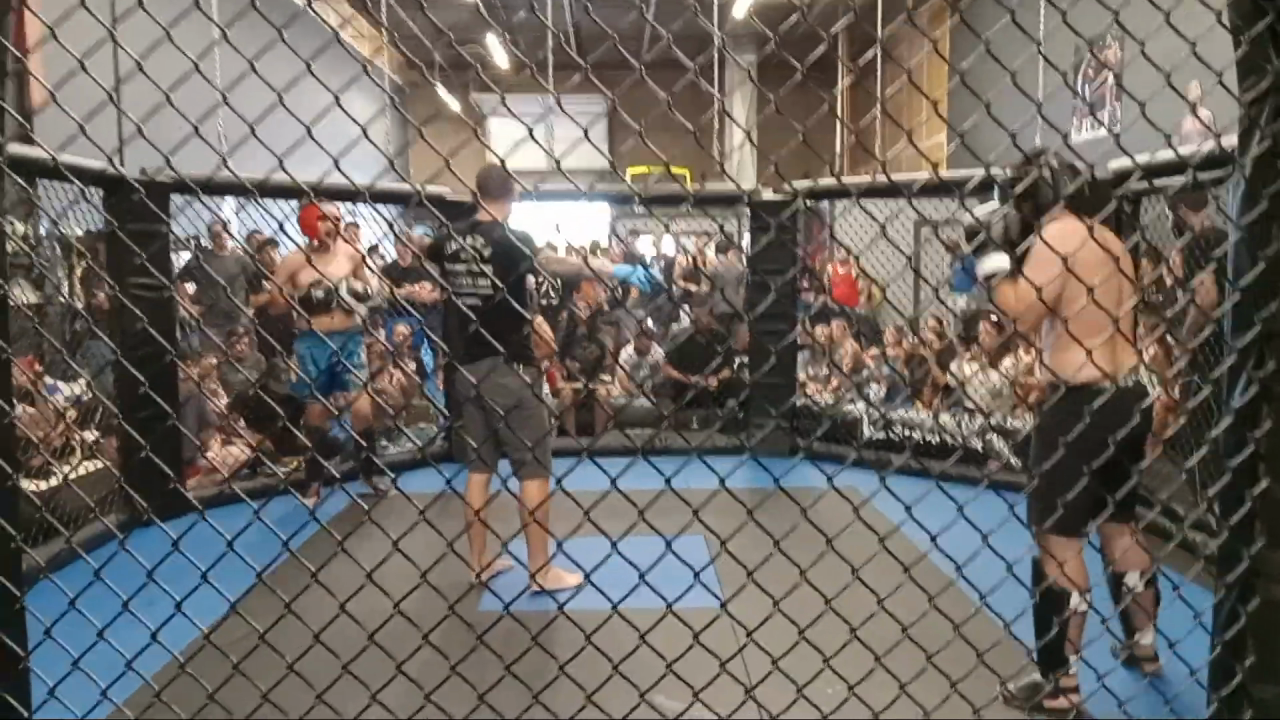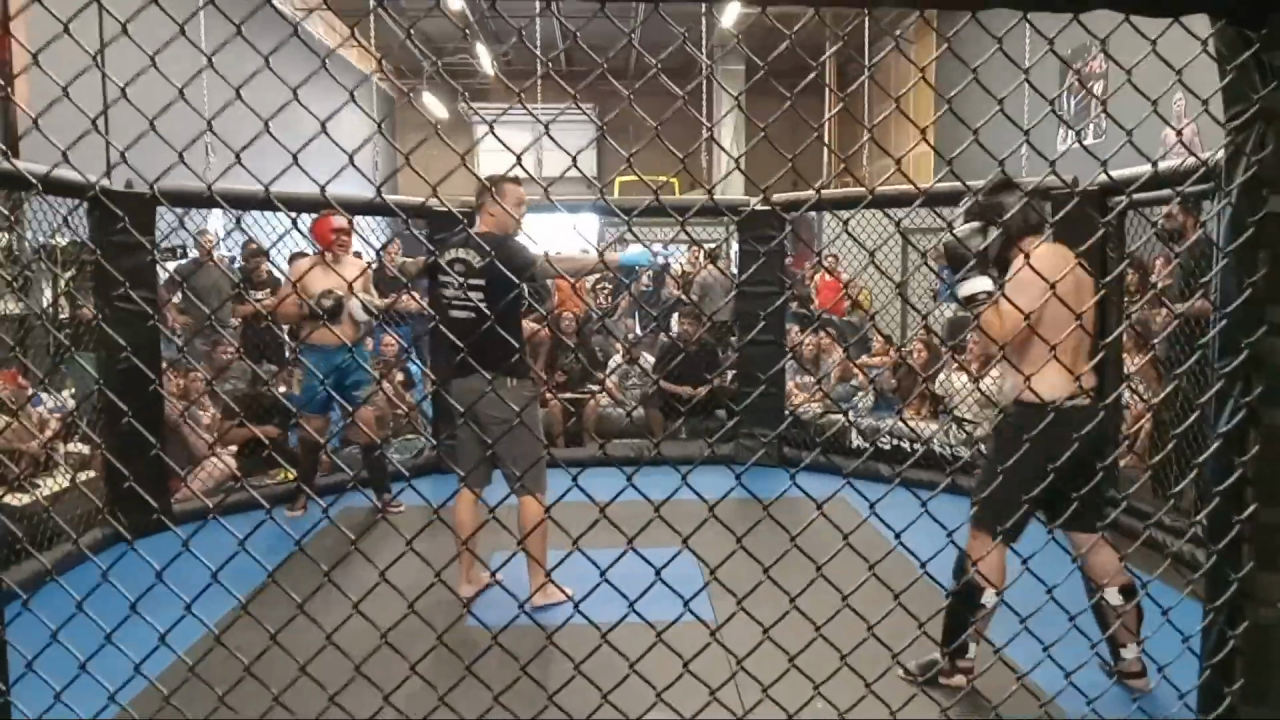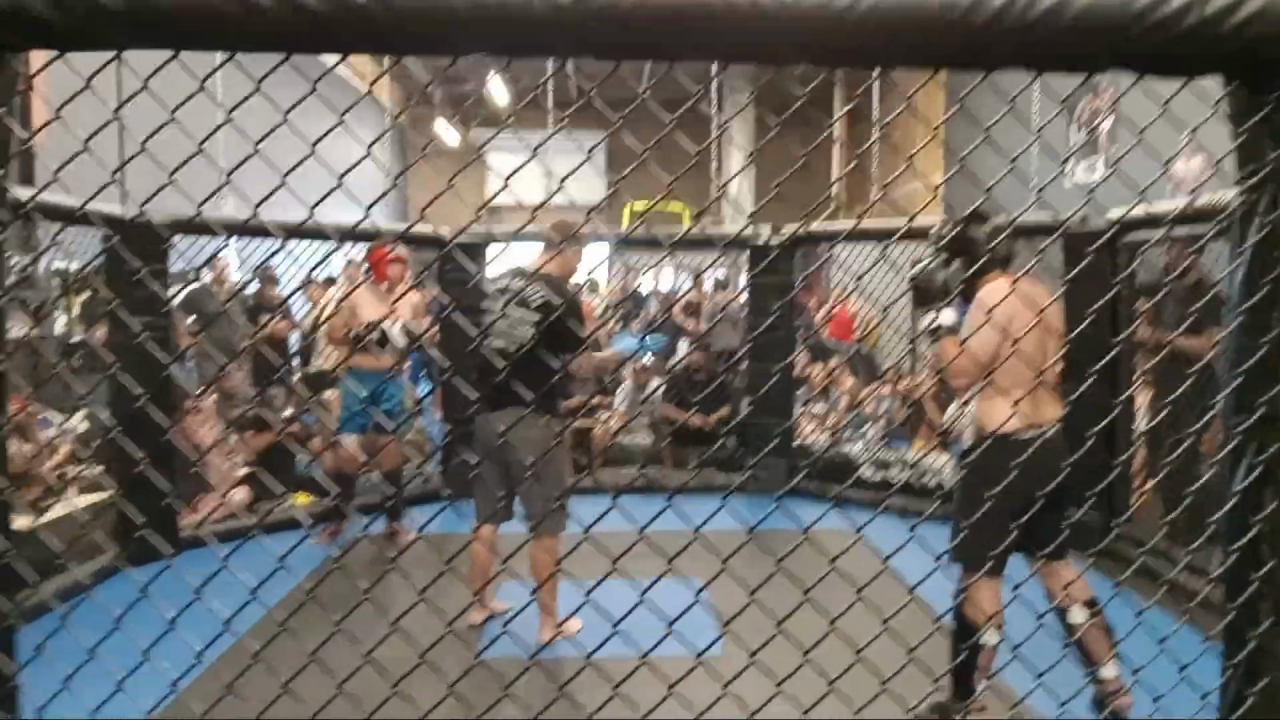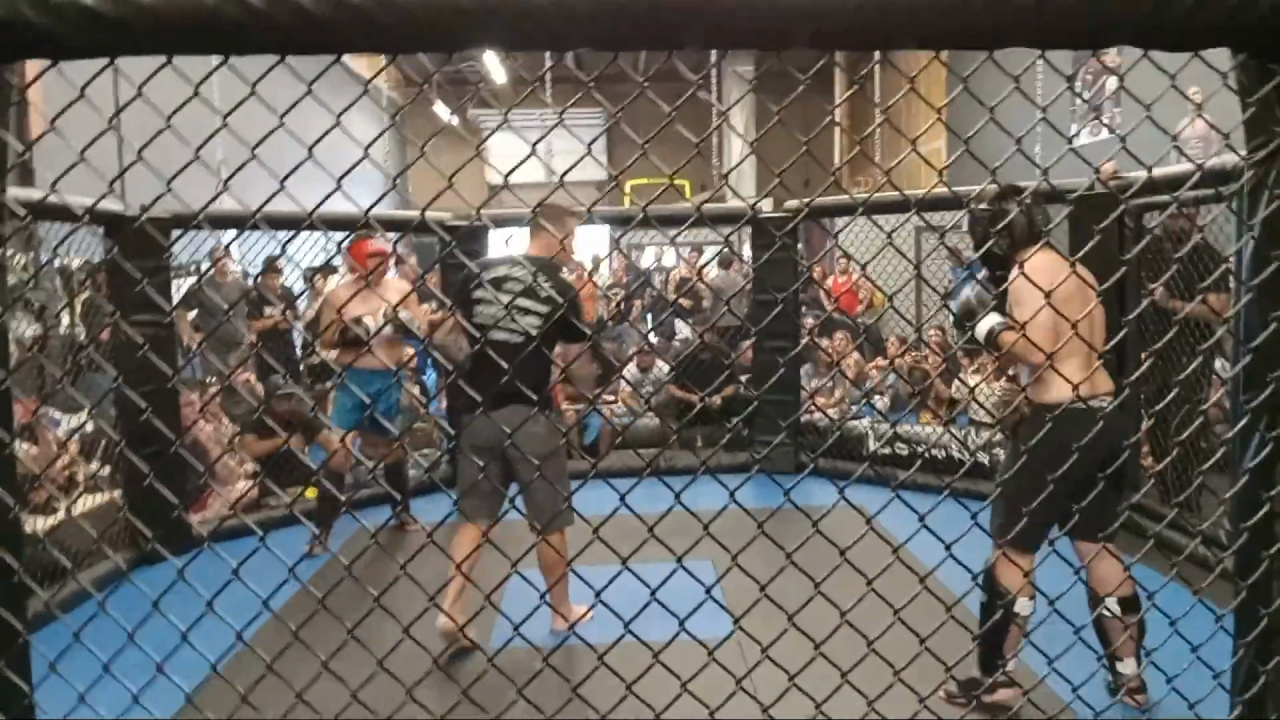
dt=0.5s
person 1, frame 1
left shoulder: (1053, 238)
right shoulder: (1107, 239)
left elbow: (1023, 320)
left wrist: (995, 259)
right wrist: (1014, 260)
left hip: (1084, 403)
right hip: (1127, 398)
left knee: (1056, 536)
right knee: (1117, 523)
right ankle: (1143, 645)
person 1, frame 2
left shoulder: (1033, 261)
right shoulder: (1068, 260)
left elbow: (1004, 338)
left wrist: (974, 280)
right wrist: (989, 276)
left hip: (1040, 419)
right hip: (1081, 414)
left knee: (985, 535)
right knee: (1090, 537)
left ankle: (956, 663)
right ankle: (1130, 661)
person 1, frame 3
left shoulder: (993, 295)
right shoulder: (1042, 294)
left elbow: (961, 374)
left wrist: (943, 312)
right wrist: (956, 312)
left hip: (1006, 451)
right hip: (1049, 444)
left knee: (980, 574)
right knee: (1057, 563)
person 1, frame 4
left shoulder: (1030, 269)
right shoulder: (1075, 271)
left elbow: (1037, 353)
left wrist: (985, 322)
right wrist: (1003, 315)
left hip: (1059, 423)
right hip: (1102, 419)
left knee: (1012, 550)
right knee: (1098, 545)
left ankle: (996, 679)
right ankle: (1129, 676)
person 2, frame 1
left shoulder: (452, 239)
right shoulder: (509, 239)
left elbow: (423, 247)
right elbow: (554, 264)
left wrist: (422, 241)
right wrist: (618, 271)
left hip: (467, 367)
right hip: (509, 367)
left knee: (478, 466)
right knee: (534, 468)
left ankle: (479, 561)
right ankle: (542, 569)
person 2, frame 2
left shoulder: (444, 251)
right shoulder: (502, 253)
left elbow: (411, 268)
right elbow: (554, 267)
right wrist: (618, 259)
left hip: (460, 382)
right hip: (504, 383)
left knee: (469, 481)
right knee: (530, 485)
left ankle: (467, 577)
right ankle: (540, 585)
person 2, frame 3
left shoulder: (498, 284)
right shoulder: (563, 299)
right elbow: (580, 368)
right wrist: (619, 352)
left hip: (490, 412)
right hip: (534, 418)
left knee: (488, 516)
right knee: (546, 524)
left ankle: (479, 605)
right ankle: (549, 621)
person 2, frame 4
left shoulder: (482, 273)
right shoulder: (562, 290)
left elbow: (444, 337)
right elbow: (577, 363)
left hip: (480, 411)
right hip: (529, 414)
left knee: (475, 515)
right knee: (550, 520)
left ankle: (451, 609)
right ankle: (562, 610)
person 3, frame 1
left shoulder: (1197, 242)
right shoulder: (1223, 238)
left elbow: (1206, 295)
left wrist: (1186, 340)
left hip: (1208, 348)
right hip: (1226, 344)
left knee: (1202, 421)
right knee: (1205, 421)
left ankle: (1213, 494)
right ankle: (1214, 491)
person 3, frame 2
left shoulder: (1202, 251)
right shoulder: (1182, 255)
left elbow: (1215, 302)
left wrist: (1172, 311)
right wrist: (1159, 317)
left hip: (1195, 359)
right hip: (1181, 357)
left knee: (1176, 431)
right knee: (1183, 431)
person 3, frame 3
left shoulder: (1207, 296)
right shoulder: (1164, 290)
left elbow: (1211, 347)
left wrist: (1162, 338)
left hip: (1192, 396)
right hip: (1166, 392)
left knee: (1174, 470)
right knee: (1160, 467)
left ankle: (1182, 541)
right ankle: (1206, 517)
person 3, frame 4
left shoulder: (1208, 258)
right shoulder: (1151, 247)
left elbow: (1218, 312)
left wrist: (1173, 304)
left hip: (1191, 360)
right hip: (1155, 356)
left knee: (1185, 439)
right knee: (1158, 434)
left ankle: (1186, 510)
right ankle: (1168, 504)
person 4, frame 1
left shoulder: (351, 254)
right shoulder: (292, 262)
left elbow: (369, 288)
right elbow: (277, 305)
left wrist: (363, 294)
right wrist: (303, 301)
left hip: (349, 340)
right hip: (312, 343)
left knee: (362, 408)
right knee: (317, 412)
left ankle: (370, 471)
right ankle: (315, 479)
person 4, frame 2
left shoulder: (360, 268)
right shoulder: (302, 269)
left elbow: (372, 303)
right elbow: (282, 313)
left wrist: (373, 308)
right wrist: (310, 308)
left hip: (354, 353)
right hip: (316, 356)
left knee: (366, 421)
right knee: (312, 425)
left ankle: (383, 492)
right ankle: (303, 491)
person 4, frame 3
left shoulder: (412, 299)
right shoulder: (355, 295)
right elbow: (332, 334)
left wrist: (414, 339)
right wrist: (358, 337)
left hip: (393, 380)
right hip: (357, 379)
left knee: (391, 450)
right knee: (348, 450)
left ankle: (394, 518)
right ankle: (338, 516)
person 4, frame 4
left shoulder: (402, 289)
right shoulder: (339, 294)
left elbow: (421, 328)
right elbow: (324, 339)
left wrist: (407, 325)
right wrist: (344, 336)
left hip: (391, 378)
right hip: (352, 379)
left knee: (393, 447)
left ankle: (402, 509)
